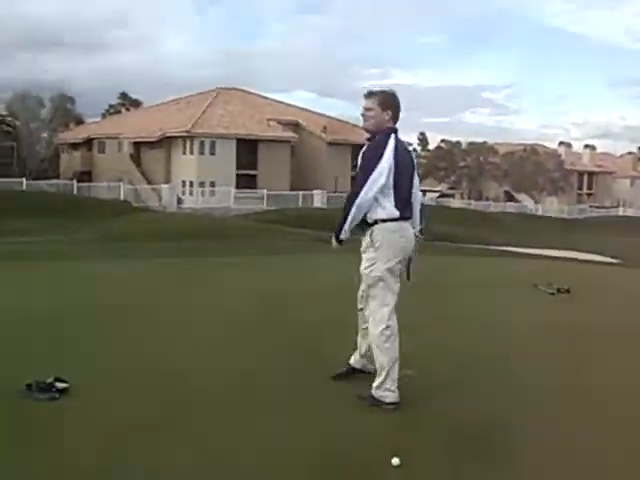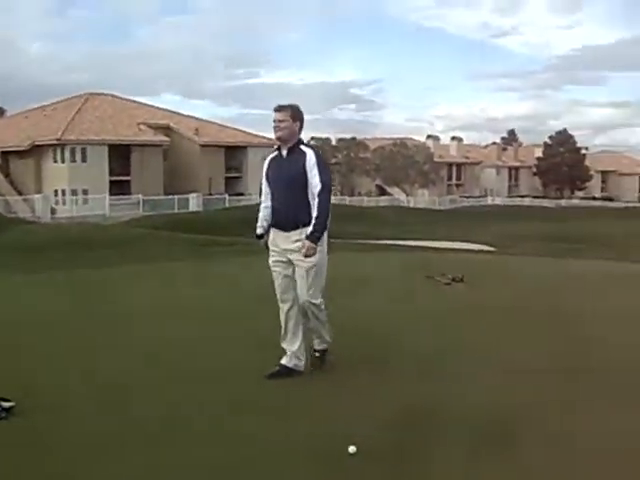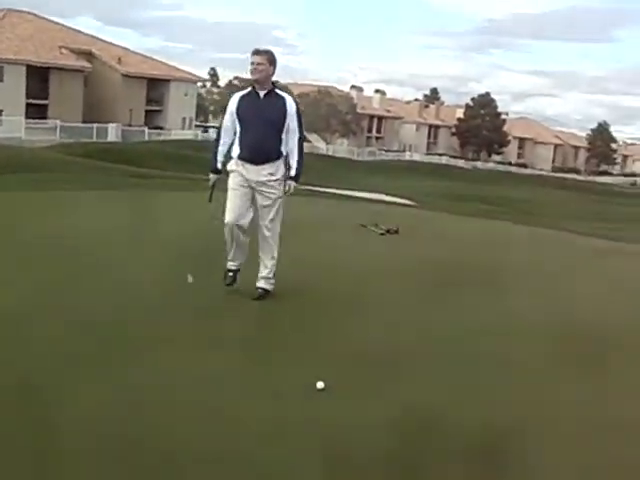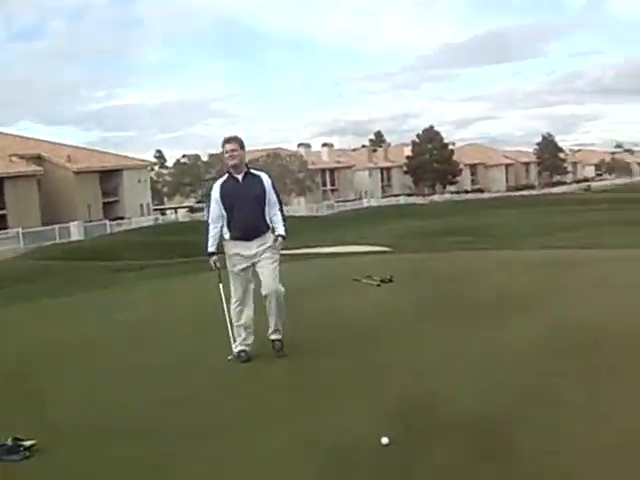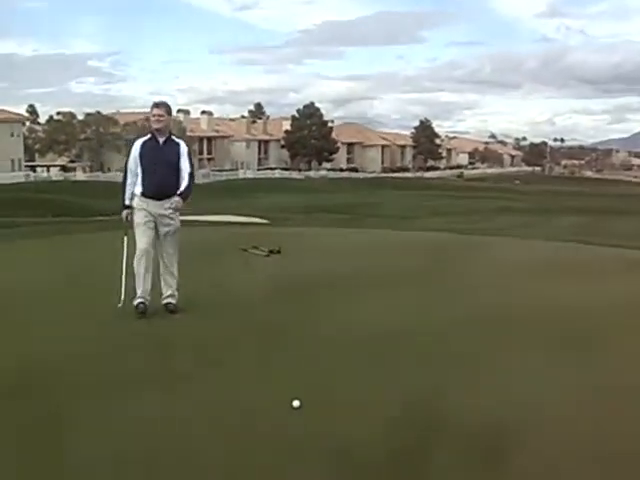
dt=0.5s
person 1, frame 1
left shoulder: (379, 148)
right shoulder: (402, 150)
left elbow: (361, 195)
right elbow: (414, 196)
left wrist: (340, 233)
right wrist: (414, 234)
left hip: (384, 234)
right hip: (399, 231)
left knee: (380, 312)
right knee: (367, 303)
left ankle: (386, 391)
right ankle: (363, 361)
person 1, frame 2
left shoulder: (311, 157)
right shoulder: (270, 161)
left elbow: (322, 199)
left wrist: (314, 237)
right wrist: (261, 231)
left hip: (307, 238)
right hip: (278, 238)
left knee: (307, 297)
right knee: (286, 300)
left ankle: (321, 343)
right ankle: (293, 360)
person 1, frame 3
left shoulder: (286, 102)
right shoulder: (238, 100)
left elbow: (295, 139)
right elbow: (225, 134)
left wrist: (294, 175)
right wrist: (215, 167)
left hip: (272, 171)
right hip: (240, 169)
left knee: (268, 229)
right knee: (233, 221)
left ankle: (266, 281)
right ankle: (234, 263)
person 1, frame 4
left shoulder: (262, 179)
right shoulder: (219, 186)
left elbow: (276, 209)
right elbow: (214, 220)
left wrist: (280, 234)
right wrist: (212, 251)
left hip: (264, 243)
right hip: (236, 248)
left knee: (273, 290)
right knee: (240, 299)
left ankle: (276, 333)
right ankle: (242, 345)
person 1, frame 5
left shoulder: (180, 146)
right shoulder: (140, 145)
left elbow: (187, 175)
right elbow: (130, 175)
left wrist: (181, 196)
right wrist: (126, 204)
left hip: (169, 206)
right hip: (143, 205)
left knee: (169, 254)
right knee: (143, 250)
left ankle: (170, 297)
right ankle: (141, 299)
